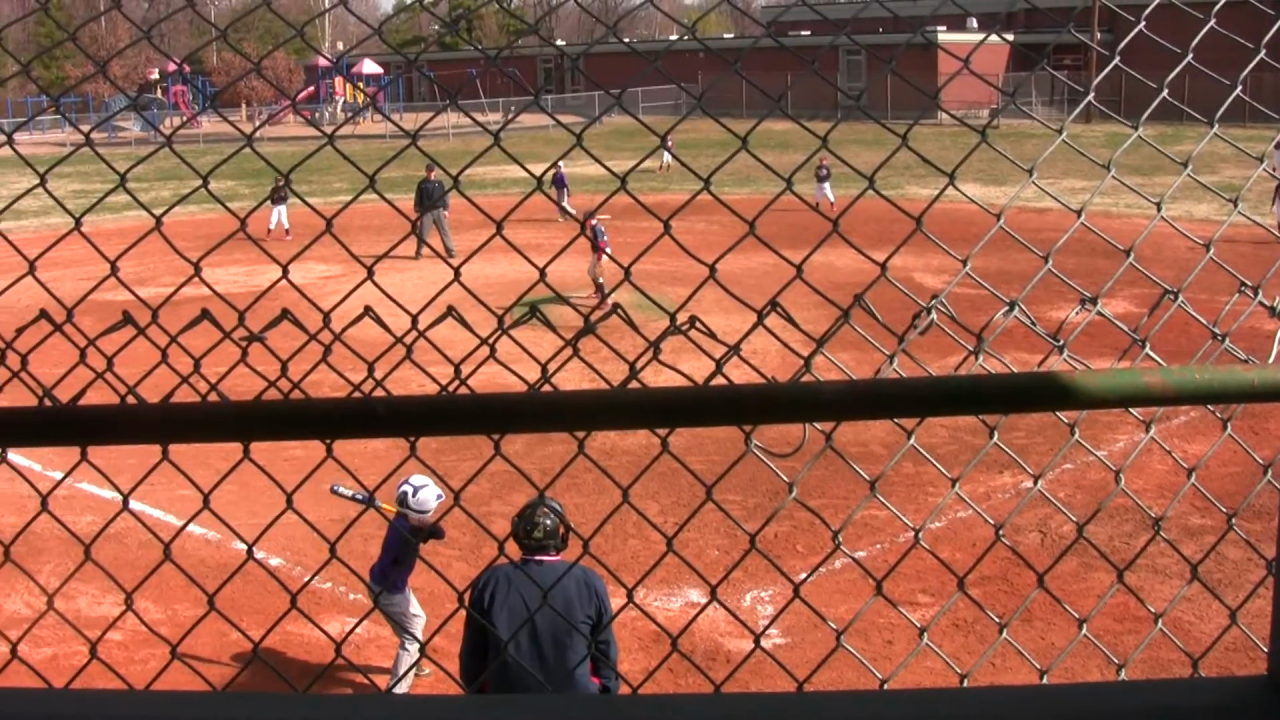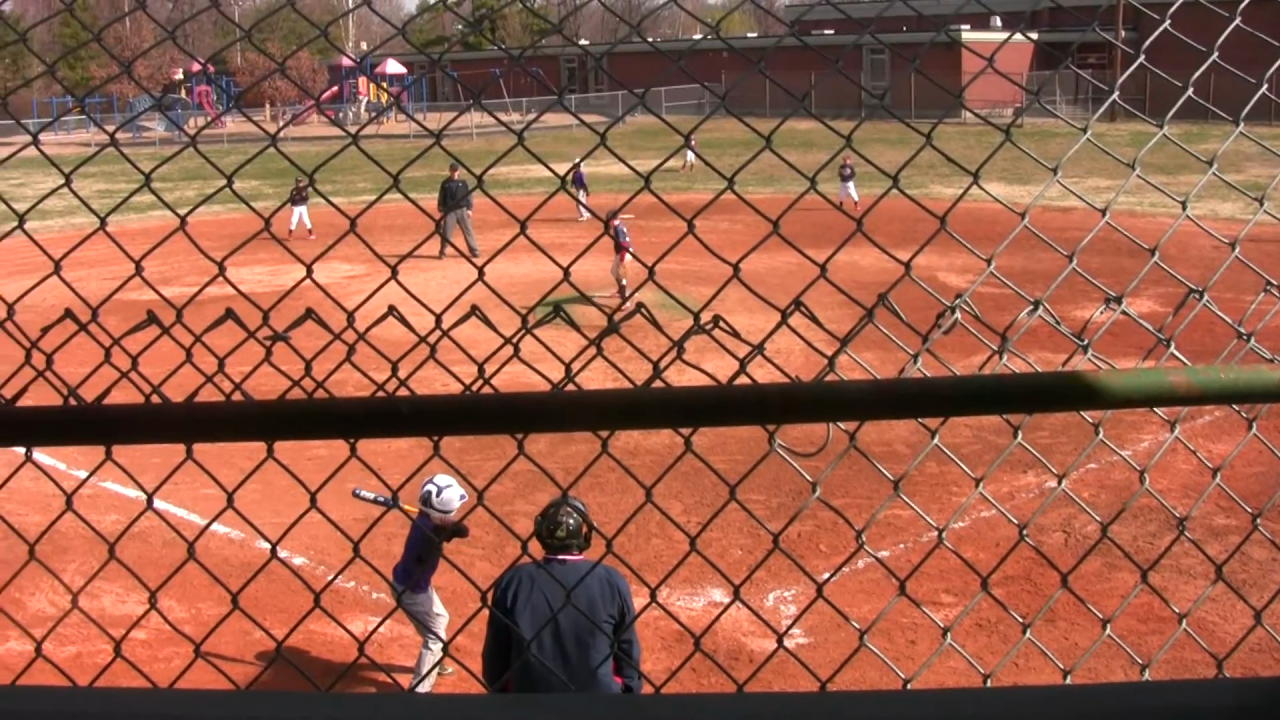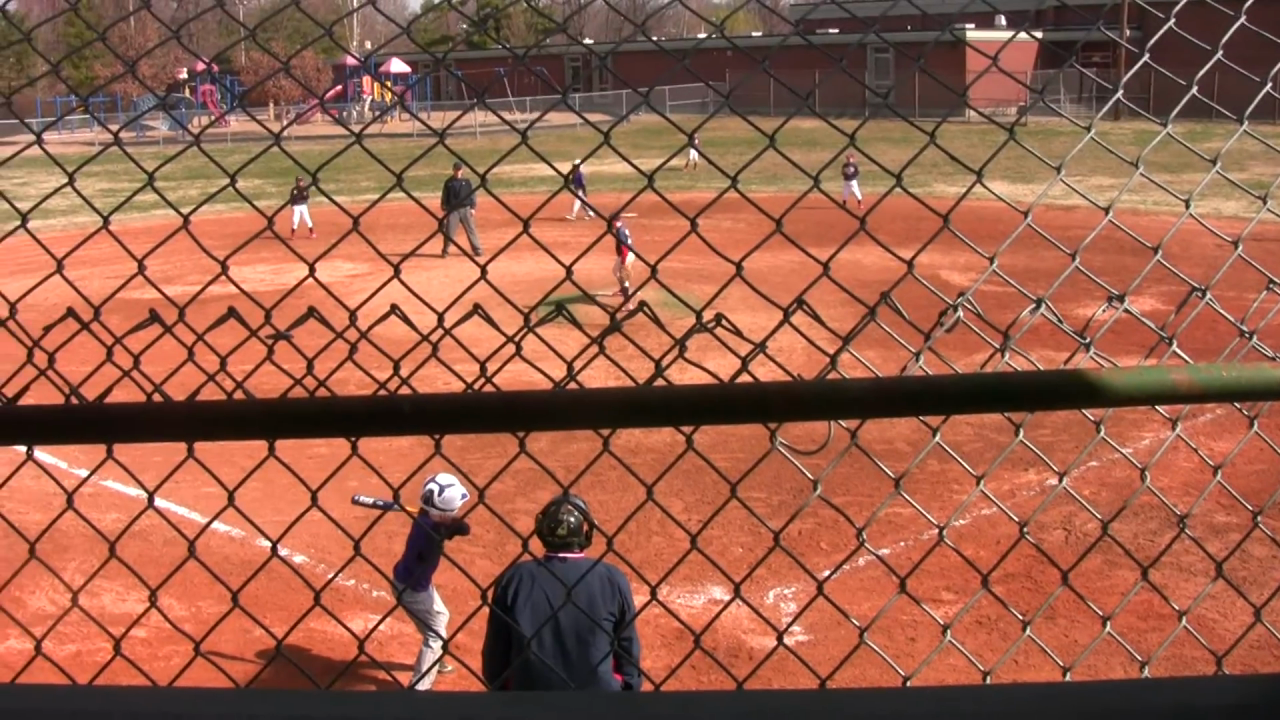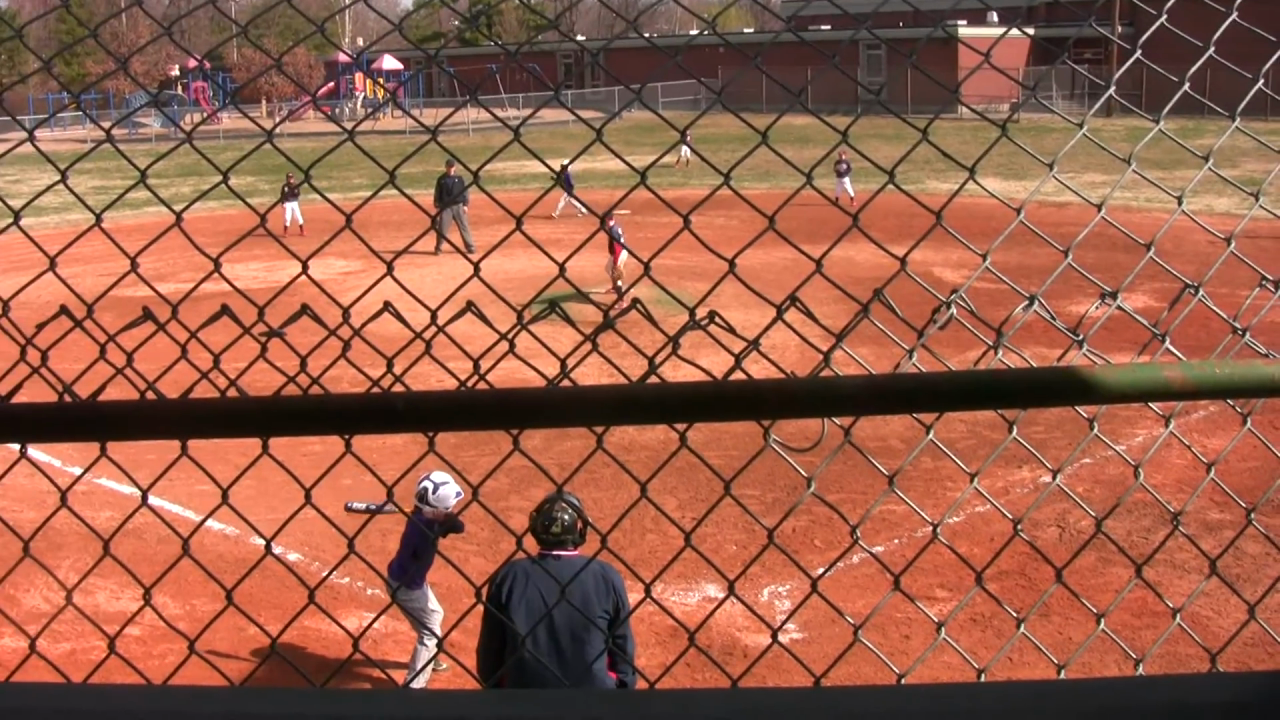
dt=0.1s
person 1, frame 1
left shoulder: (409, 521)
right shoulder: (403, 528)
left elbow: (440, 534)
left wrist: (428, 525)
right wrist: (418, 527)
left hip: (395, 583)
right hip: (388, 588)
left knee: (418, 620)
right knee: (412, 636)
left ankle: (411, 663)
right ankle: (396, 690)
person 1, frame 2
left shoulder: (431, 520)
right shoulder: (425, 526)
left elbow: (463, 532)
left wrist: (451, 523)
right wrist: (440, 526)
left hip: (418, 583)
right hip: (411, 588)
left knee: (441, 619)
right knee: (435, 635)
left ankle: (432, 663)
right ankle: (419, 688)
person 1, frame 3
left shoulder: (434, 519)
right shoulder: (427, 524)
left elbow: (465, 529)
left wrist: (452, 520)
right wrist: (440, 523)
left hip: (418, 581)
right hip: (411, 586)
left knee: (441, 617)
right knee: (436, 633)
left ankle: (433, 660)
right ankle: (419, 686)
person 1, frame 4
left shoulder: (428, 517)
right shoulder: (422, 523)
left elbow: (459, 527)
left wrist: (446, 517)
right wrist: (434, 519)
left hip: (412, 579)
right hip: (406, 584)
left knee: (435, 615)
right knee: (430, 631)
left ankle: (427, 658)
right ankle: (414, 684)
person 2, frame 1
left shoulder: (490, 582)
right shoulder: (588, 582)
left elbow: (472, 656)
right elbow: (606, 653)
left wrist: (476, 694)
right wrist: (608, 691)
person 2, frame 2
left shoulder: (513, 581)
right shoulder: (611, 582)
left elbow: (495, 655)
right elbow: (628, 653)
left wrist: (499, 691)
right wrist: (630, 690)
person 2, frame 3
left shoulder: (513, 579)
right shoulder: (611, 579)
left elbow: (495, 653)
right elbow: (628, 650)
left wrist: (499, 690)
right wrist: (630, 688)
person 2, frame 4
left shoulder: (508, 577)
right shoulder: (606, 577)
left elbow: (489, 650)
right elbow: (623, 648)
left wrist: (493, 687)
right wrist: (625, 686)
left hip: (524, 691)
right hip: (592, 689)
